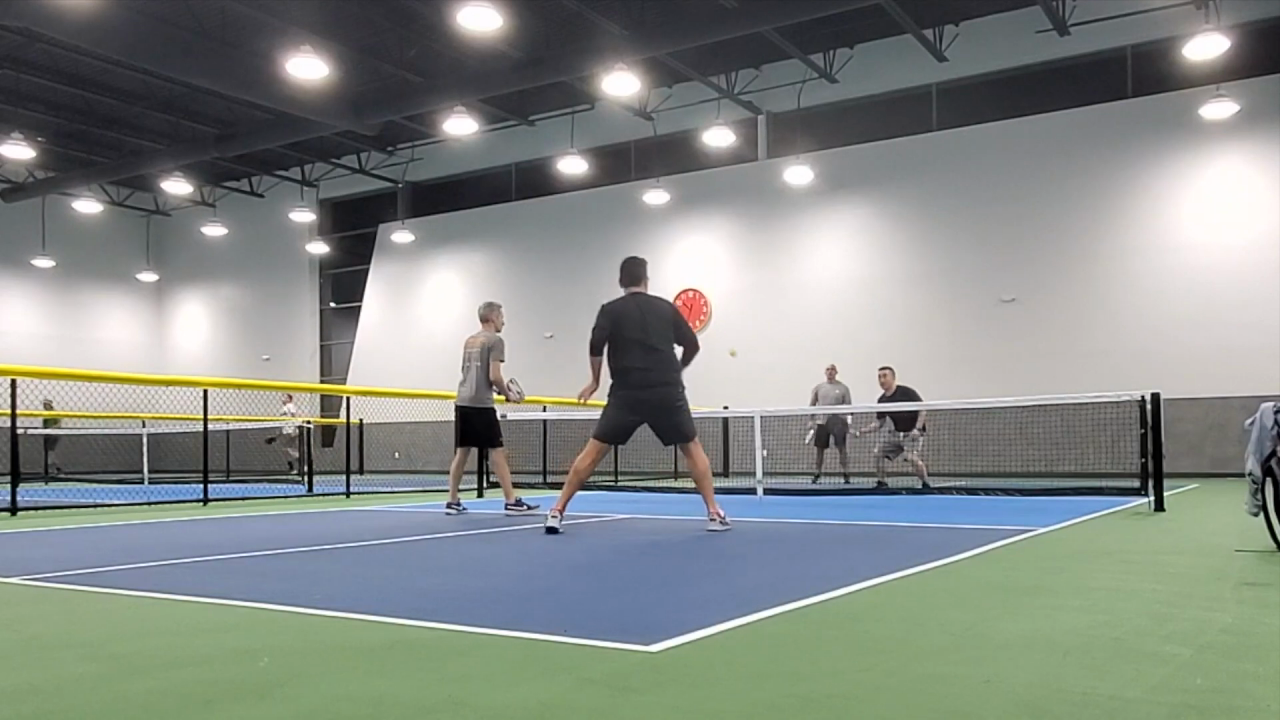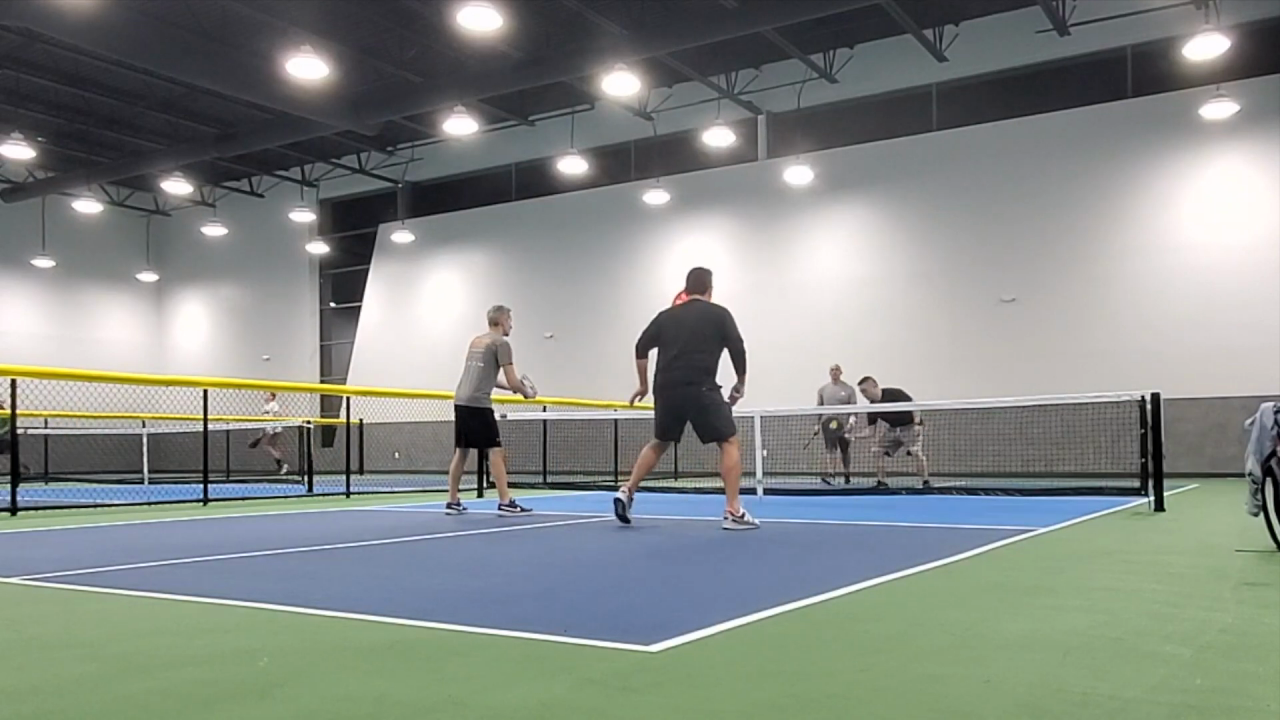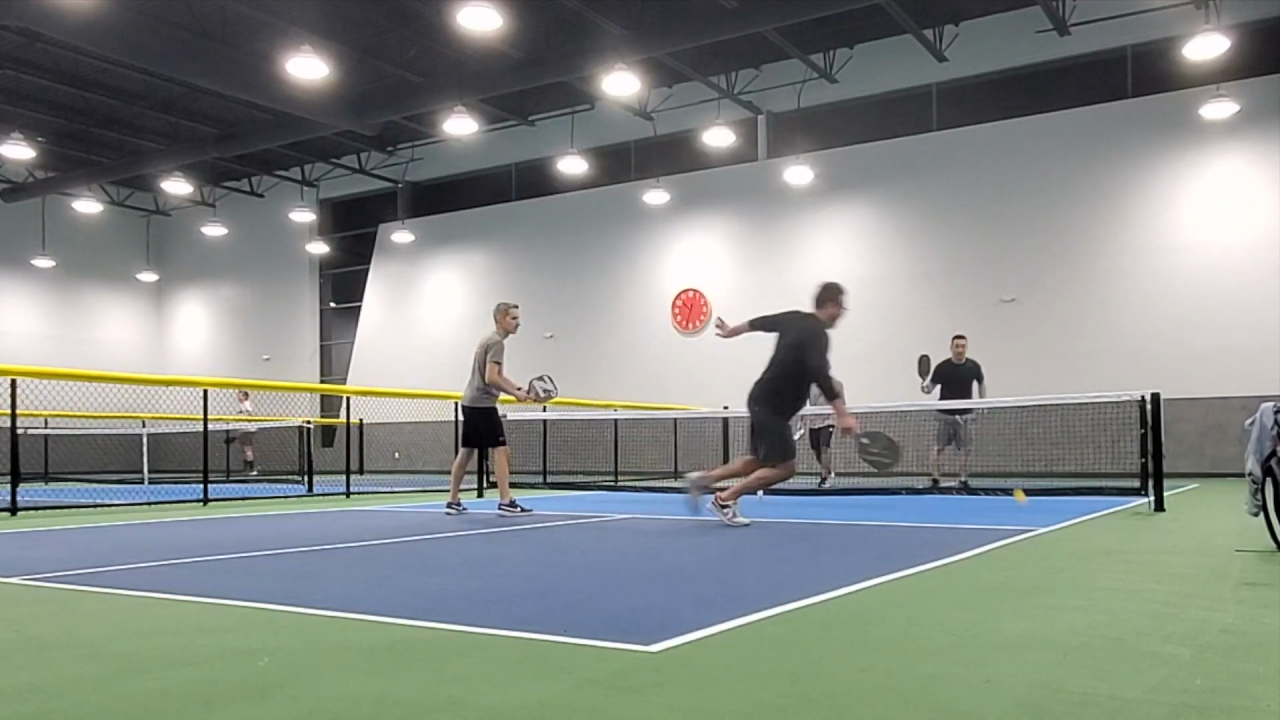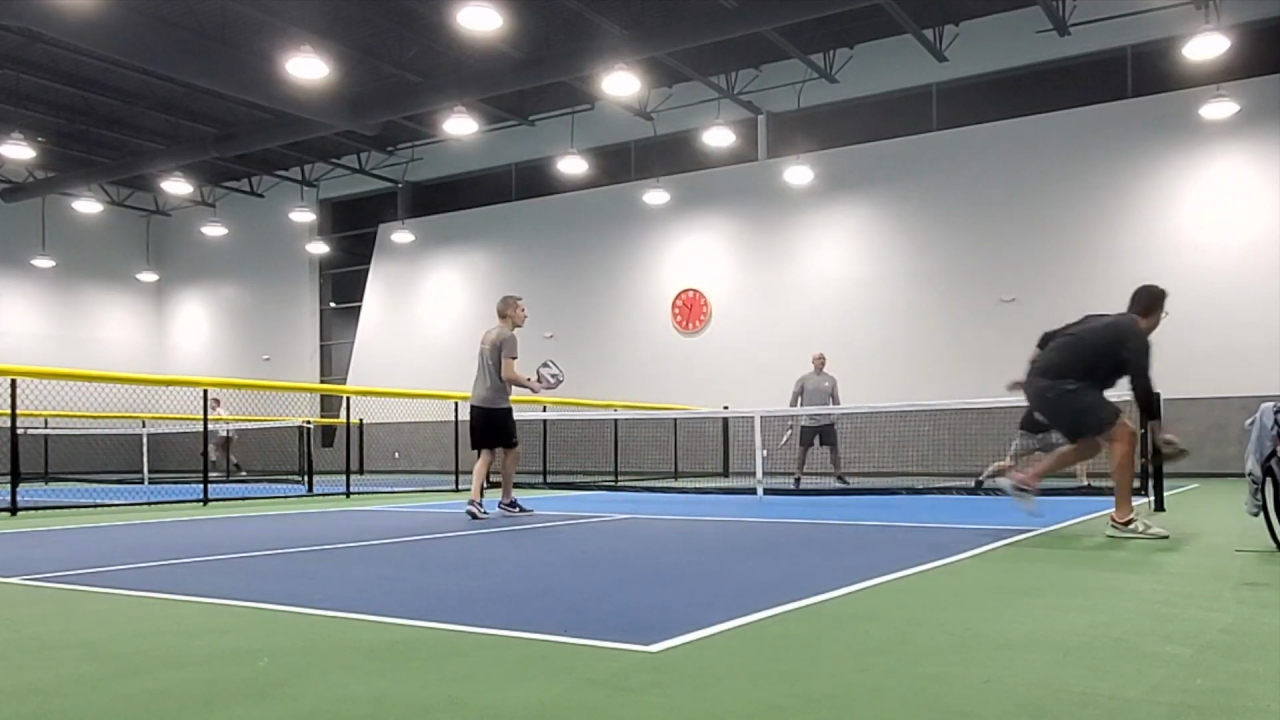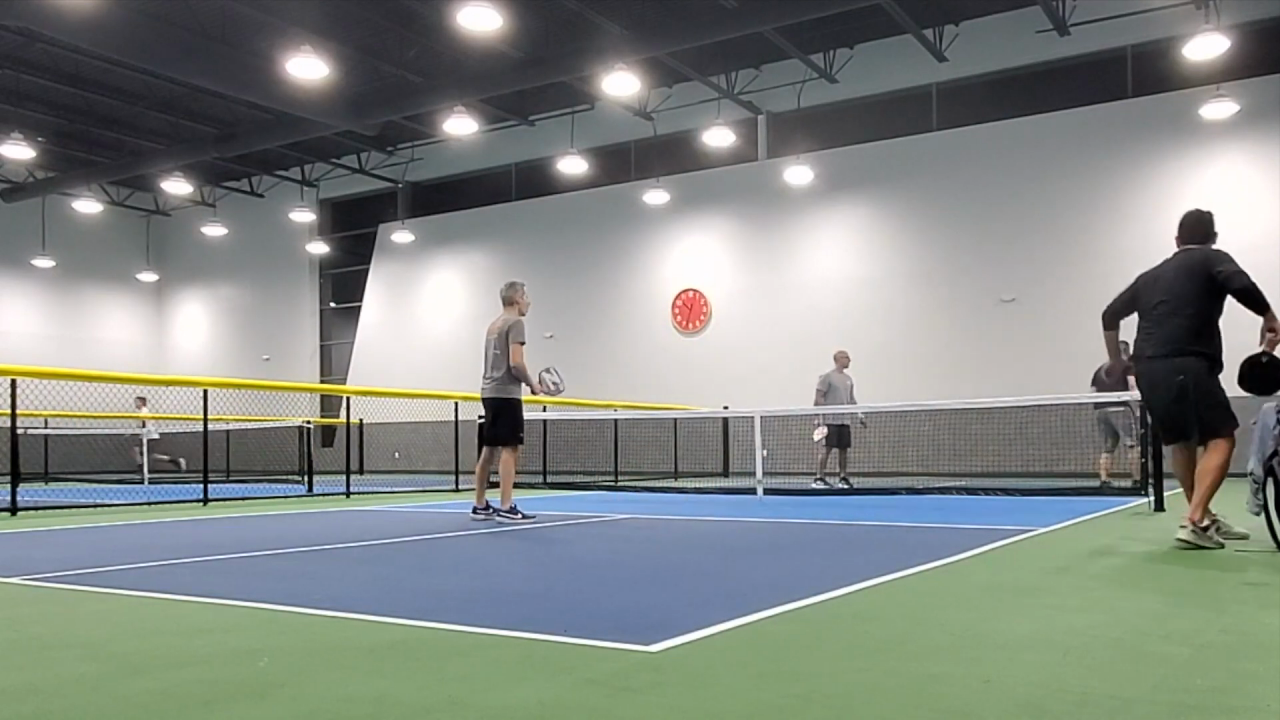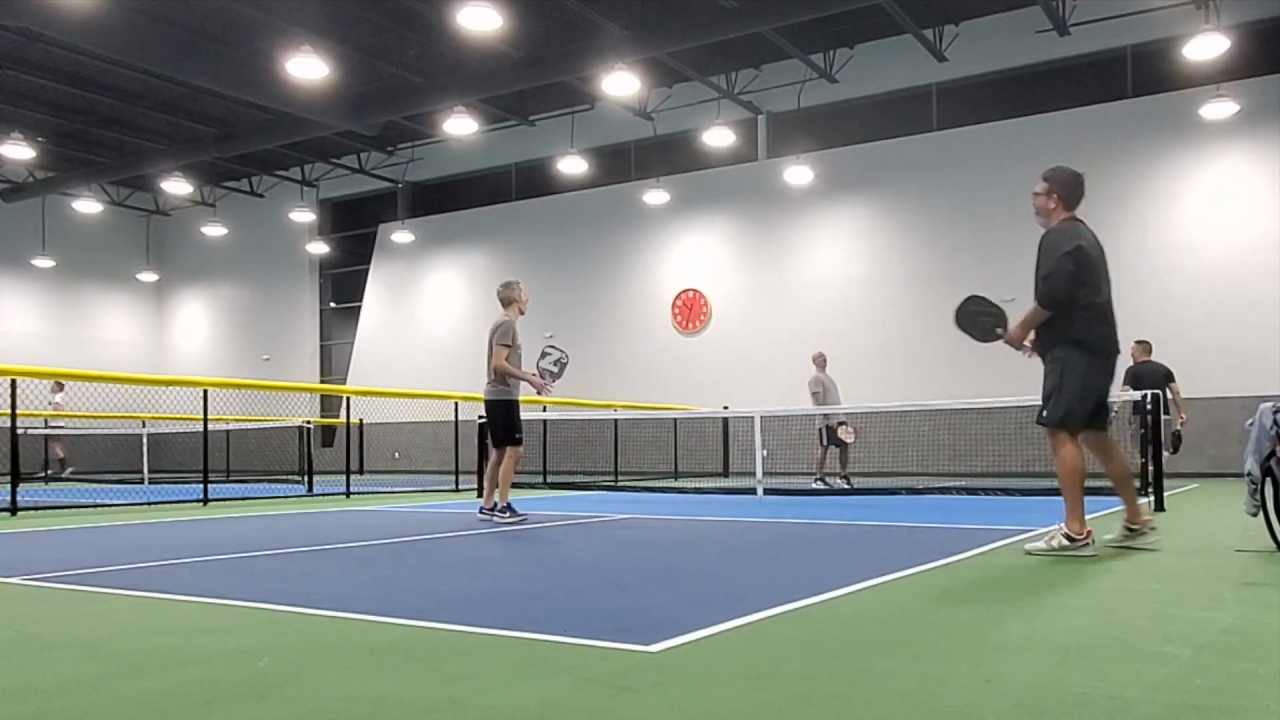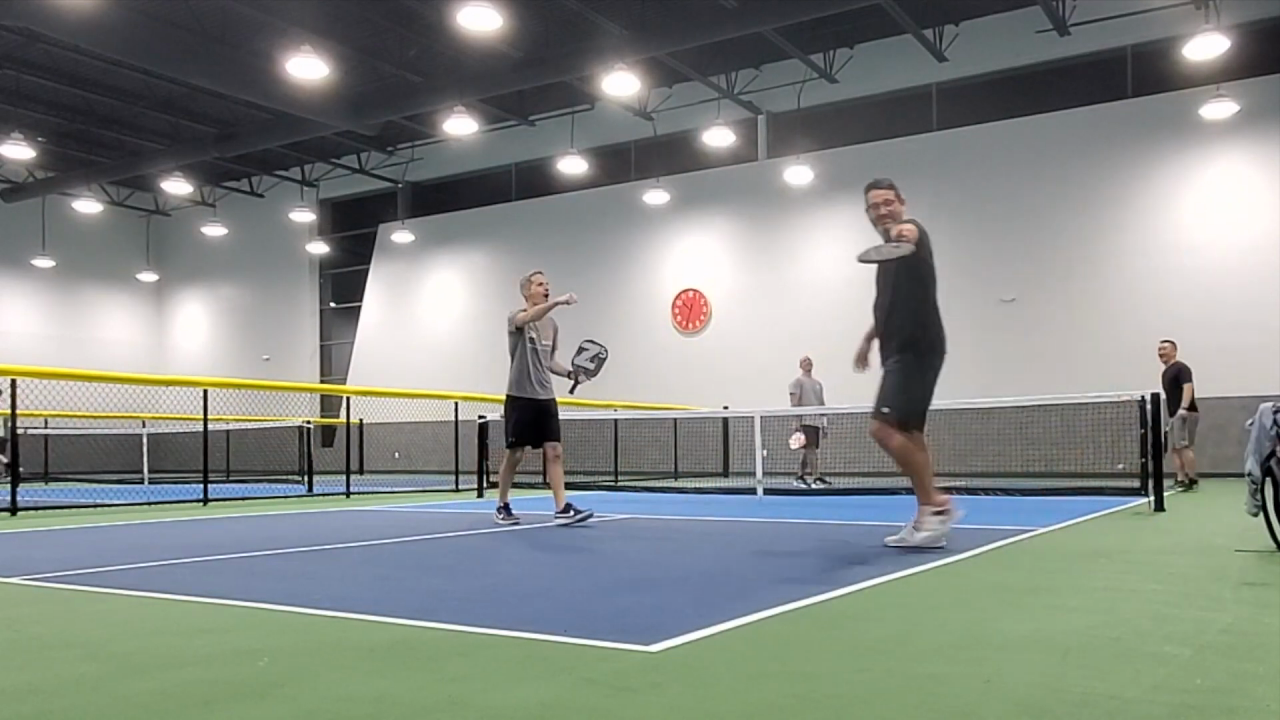
dt=0.7s
person 1, frame 1
left shoulder: (611, 310)
right shoulder: (666, 308)
left elbow: (597, 343)
right elbow: (691, 345)
left wrist: (595, 380)
right wrist: (676, 369)
left hip: (627, 393)
right hip: (667, 391)
left knee: (595, 449)
right knee: (692, 447)
left ankle: (558, 511)
right ankle: (714, 513)
person 1, frame 2
left shoulder: (666, 316)
right shoulder: (718, 313)
left elbow: (642, 347)
right elbow: (737, 348)
left wrist: (643, 384)
right wrist: (740, 383)
left hip: (666, 388)
right hip: (700, 388)
left knee: (659, 443)
right knee: (730, 443)
left ankle: (627, 491)
right ankle: (733, 511)
person 1, frame 3
left shoulder: (796, 319)
right shoulder: (816, 333)
left elbow: (758, 323)
right elbow: (821, 375)
left wrist: (731, 330)
right wrist: (842, 414)
left hip: (770, 402)
right hip: (769, 405)
left knee: (757, 463)
right knee: (784, 468)
left ankle: (702, 479)
right ankle: (724, 500)
person 1, frame 4
left shoulder: (1099, 322)
right shoulder: (1136, 337)
left elbow: (1047, 340)
right elbow: (1141, 385)
left wrist: (1033, 373)
right wrist: (1156, 430)
left hip: (1042, 383)
right hip: (1057, 386)
left knee: (1091, 444)
right knee: (1123, 436)
left ankle: (1024, 481)
right ankle: (1123, 518)
person 1, frame 5
left shoulder: (1150, 275)
right shoulder: (1213, 259)
left elbow: (1110, 316)
right elbow: (1242, 286)
left wrist: (1116, 358)
left hip: (1147, 368)
right hip: (1187, 364)
left knee: (1182, 442)
right knee: (1221, 438)
left ankle: (1203, 517)
right ankle: (1195, 521)
person 1, frame 6
left shoulder: (1057, 238)
right shoulder: (1085, 236)
left elbow: (1054, 294)
left wrist: (1021, 327)
right wrist: (1041, 332)
left hip: (1073, 349)
right hip: (1099, 347)
left knee: (1061, 433)
right knee: (1096, 435)
left ankle: (1075, 532)
right ankle: (1136, 520)
person 1, frame 7
left shoulder: (910, 236)
right shoulder: (893, 253)
left elbow: (911, 231)
left wrist: (906, 231)
right wrist: (869, 339)
left hip: (917, 351)
right hip: (905, 352)
left knee: (884, 426)
right knee: (909, 432)
left ankle: (937, 503)
right ankle: (926, 521)
person 2, frame 1
left shoulder: (469, 341)
right shoulder: (495, 341)
right elbow: (494, 376)
left wrist: (497, 390)
right wrist: (507, 394)
left hip: (463, 402)
right hip: (481, 404)
left knee: (462, 451)
right knee: (497, 452)
left ankle: (452, 501)
right ankle: (511, 501)
person 2, frame 2
left shoulder: (476, 341)
right shoulder: (501, 343)
right elbow: (512, 380)
left wrist: (516, 388)
right wrist: (527, 392)
left hip: (461, 401)
right hip: (478, 404)
left knee: (461, 451)
right knee: (495, 451)
left ankle: (452, 501)
right ankle: (505, 502)
person 2, frame 3
left shoulder: (490, 340)
right shoulder: (496, 343)
left elbow: (499, 376)
right elbow: (491, 379)
left wrist: (520, 389)
right wrist: (515, 393)
left hip: (471, 403)
right hip: (482, 404)
left knee: (466, 451)
right knee: (501, 450)
left ankle: (453, 501)
right ankle: (506, 502)
person 2, frame 4
left shoulder: (488, 334)
right shoulder: (507, 337)
right elbow: (508, 375)
left wrist: (526, 381)
right wrist: (531, 385)
left hip: (478, 402)
right hip: (496, 404)
left knee: (486, 454)
right knee: (511, 451)
left ankle: (475, 500)
right ankle: (507, 501)
person 2, frame 5
left shoulder: (494, 325)
right shoulder: (515, 323)
right elbow: (516, 362)
left wrist: (525, 381)
right wrist: (532, 383)
left hip: (490, 392)
right hip: (505, 394)
left knee: (489, 451)
right knee: (509, 450)
left ankle: (480, 505)
right ankle: (506, 508)
person 2, frame 6
left shoulder: (505, 324)
right shoulder: (506, 324)
right elbow: (498, 364)
left wrist: (531, 376)
right wrist: (529, 378)
left hip: (499, 396)
right hip: (503, 397)
left knee: (499, 452)
right knee: (514, 450)
left ankle: (488, 505)
right ankle: (502, 506)
person 2, frame 7
left shoulder: (552, 324)
right shoulder: (516, 318)
right elbow: (531, 316)
left wrist: (569, 373)
right wrist: (558, 301)
left hip: (545, 397)
right hip: (520, 396)
left knee: (555, 452)
right knee: (514, 454)
left ankle: (562, 507)
right ankle: (502, 505)
